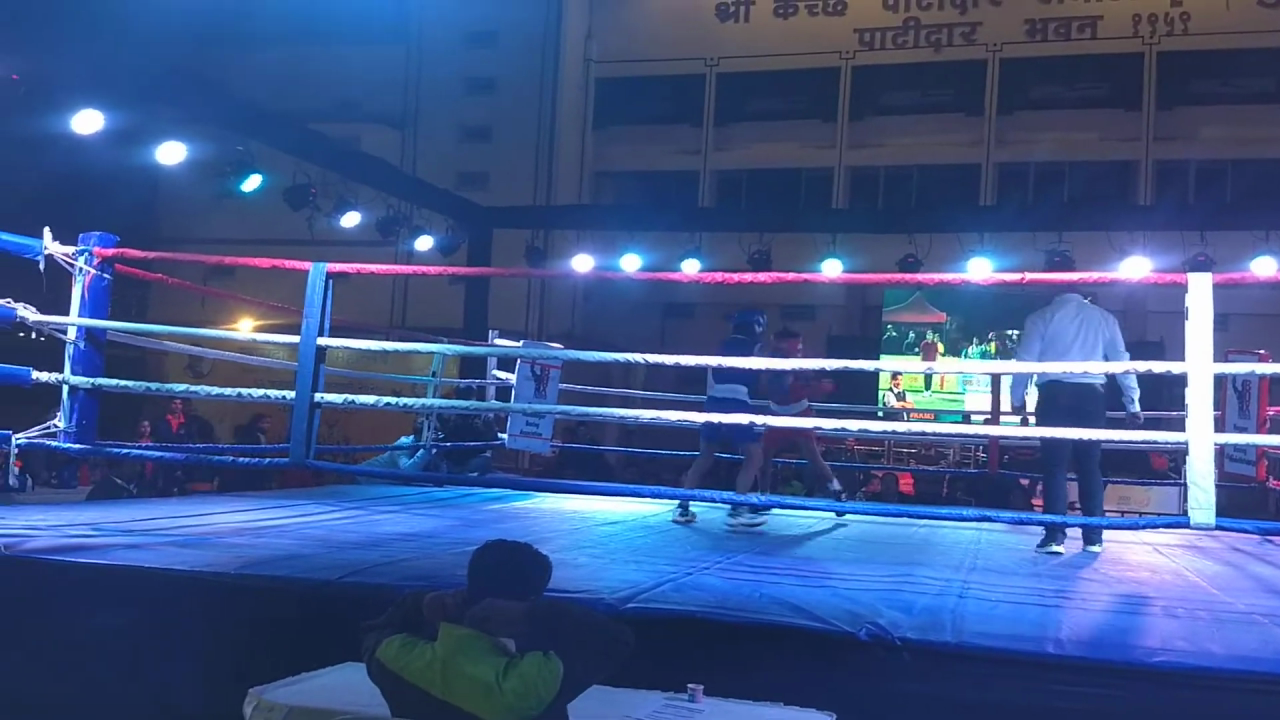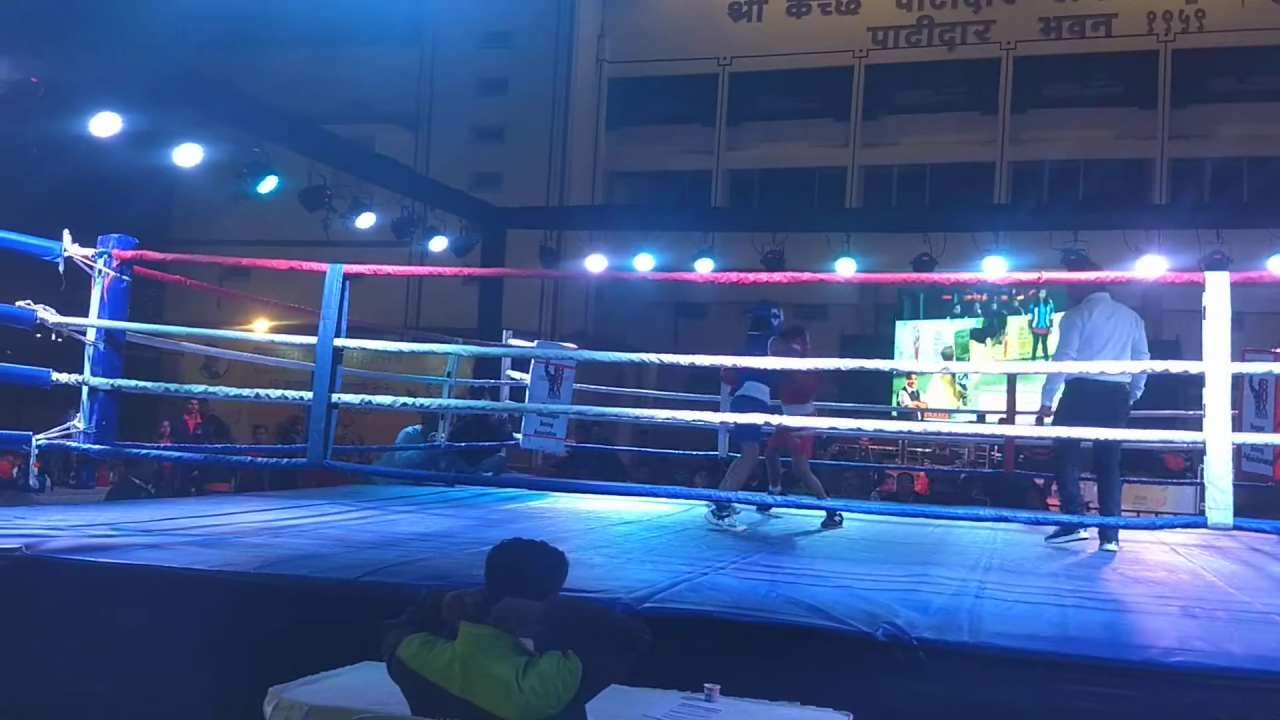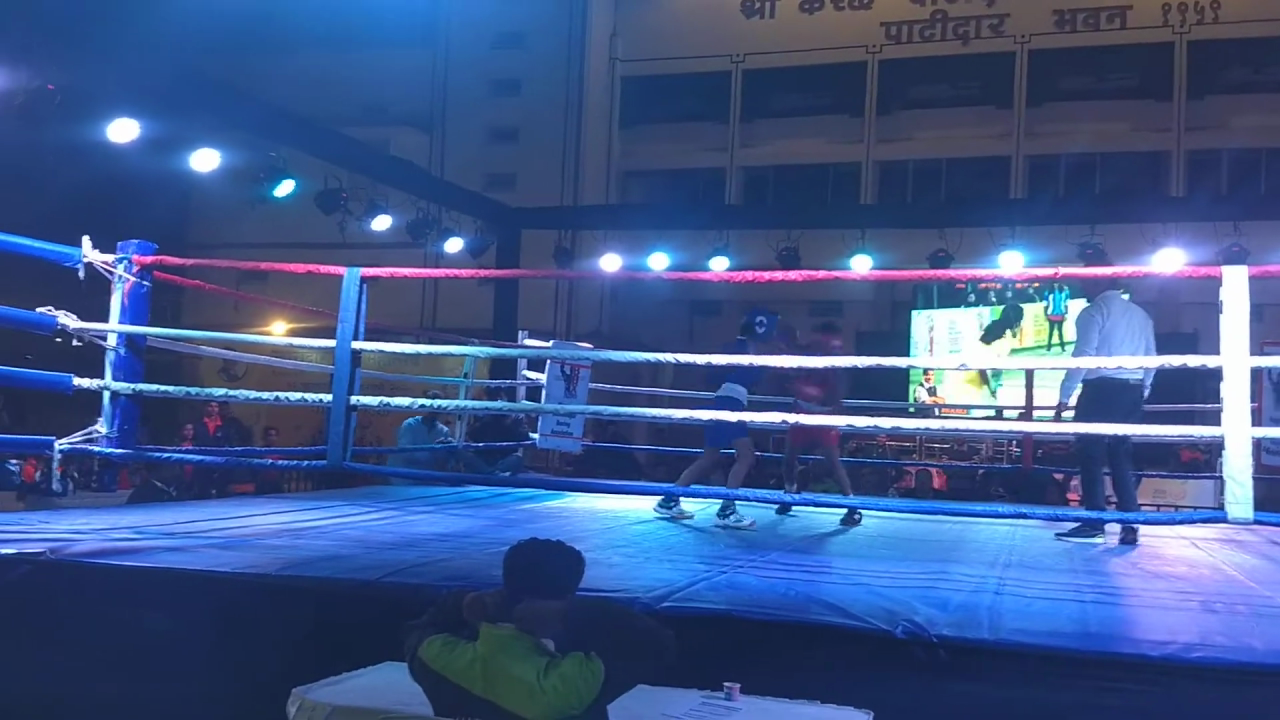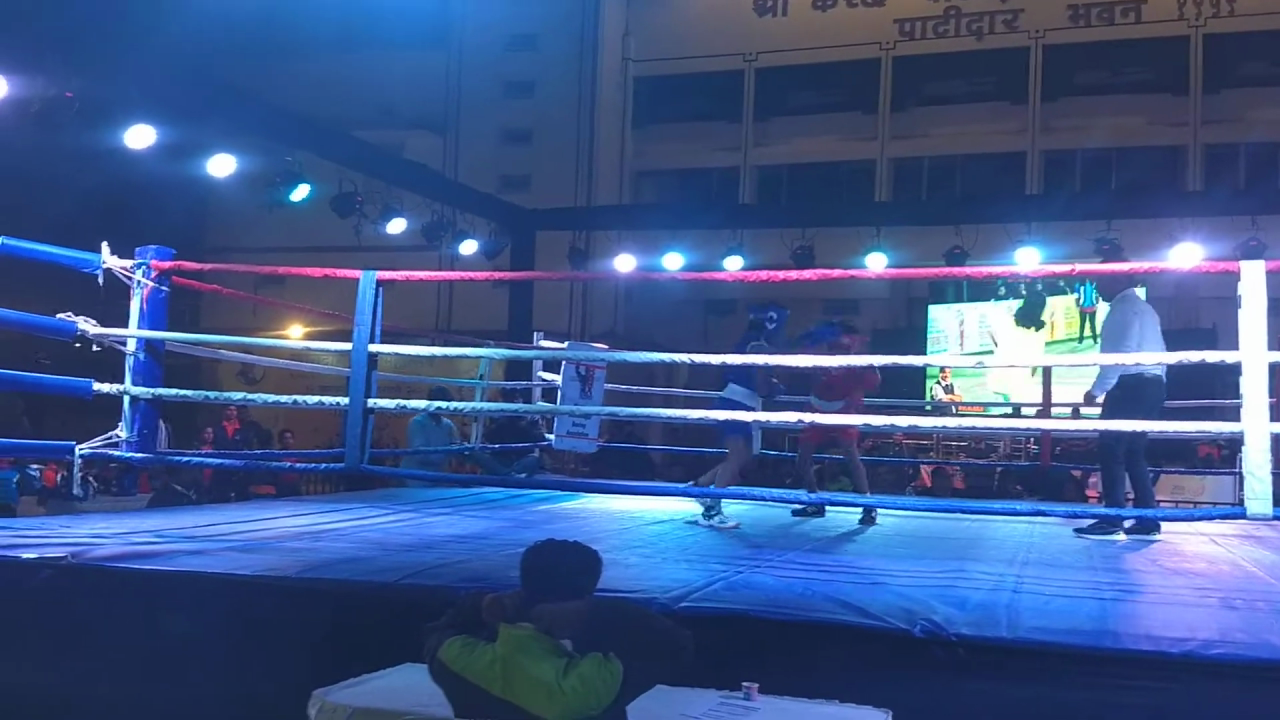
dt=0.3s
person 1, frame 1
left shoulder: (1042, 318)
right shoulder: (1104, 318)
left elbow: (1026, 361)
right elbow: (1121, 362)
left wrist: (1017, 397)
right wrist: (1132, 403)
left hip: (1054, 396)
right hip: (1091, 396)
left knee: (1055, 465)
right knee: (1089, 465)
left ankle: (1055, 534)
right ankle: (1093, 537)
person 1, frame 2
left shoulder: (1077, 315)
right shoulder: (1132, 317)
left elbow: (1064, 358)
right elbow: (1142, 362)
left wrist: (1047, 398)
right wrist: (1132, 396)
left hip: (1081, 391)
right hip: (1116, 394)
left knee: (1065, 454)
right knee: (1109, 463)
left ankle: (1075, 522)
right ankle: (1110, 535)
person 1, frame 3
left shoulder: (1094, 311)
right shoulder: (1140, 314)
left elbow: (1083, 356)
right elbow: (1151, 358)
left wrist: (1065, 394)
right wrist: (1143, 390)
left hip: (1101, 390)
right hip: (1132, 390)
left knee: (1091, 455)
right knee: (1120, 455)
left ankle: (1094, 525)
right ankle: (1130, 520)
person 1, frame 4
left shoulder: (1125, 308)
right shoulder: (1144, 308)
left elbow: (1122, 353)
right elbow: (1159, 353)
left wrist: (1098, 388)
right wrist: (1156, 392)
left hip: (1131, 386)
right hip: (1152, 386)
left knee: (1111, 450)
right knee: (1133, 452)
left ankle: (1113, 522)
right ankle: (1147, 521)
person 2, frame 1
left shoulder: (408, 662)
right shoulder: (533, 682)
left elbow: (377, 634)
right elbow: (617, 638)
left wrist: (419, 607)
right wrist: (531, 613)
person 2, frame 2
left shoulder: (426, 661)
right shoulder: (552, 681)
left elbow: (397, 633)
right elbow: (634, 636)
left wrist: (439, 605)
right wrist: (549, 612)
person 2, frame 3
left shoulder: (448, 661)
right shoulder: (574, 682)
left elbow: (418, 634)
right elbow: (658, 642)
left wrist: (460, 607)
right wrist: (572, 614)
person 2, frame 4
left shoulder: (467, 663)
right shoulder: (592, 681)
left elbow: (438, 635)
right elbow: (676, 644)
left wrist: (478, 608)
right wrist: (592, 614)
person 3, frame 1
left shoulder: (725, 345)
right shoulder: (756, 348)
left hip: (715, 404)
right hip: (736, 405)
left knee: (705, 459)
right knee: (755, 459)
left ankle: (683, 509)
right ankle: (738, 509)
person 3, frame 2
left shoulder: (747, 343)
right shoulder: (771, 343)
left elbow: (728, 376)
left hip: (742, 402)
right hip: (751, 403)
left knee: (747, 457)
right knee: (749, 459)
left ankle: (720, 499)
right ankle: (721, 510)
person 3, frame 3
left shoulder: (736, 346)
right shoulder: (753, 346)
left hip: (721, 403)
right hip: (731, 405)
left knee: (708, 459)
right knee: (746, 457)
left ankle: (669, 502)
right ankle: (727, 510)
person 3, frame 4
left shoulder: (751, 343)
right shoulder: (758, 347)
right elbow: (763, 388)
right wrist: (773, 385)
left hip: (734, 405)
right hip: (736, 405)
left knee: (741, 457)
right knee: (737, 457)
left ankle: (699, 486)
right ankle: (712, 510)
person 4, frame 1
left shoulder: (802, 369)
left elbow: (824, 388)
left hip: (800, 416)
left knee: (813, 458)
right knee: (763, 458)
left ankle: (837, 493)
person 4, frame 2
left shoulder: (807, 372)
right hip: (787, 419)
left knee: (800, 469)
right knee: (771, 455)
left ankle: (833, 511)
right ankle: (775, 493)
person 4, frame 3
left shoulder: (837, 369)
left elbow: (834, 399)
left wrist: (813, 393)
right hip: (803, 414)
left knee: (832, 460)
right knee: (789, 458)
left ankle: (852, 508)
right ankle: (791, 493)
person 4, frame 4
left shoulder: (854, 366)
left hip: (842, 416)
left knee: (852, 457)
right knee: (802, 459)
left ankle: (868, 506)
right ankle: (816, 503)
